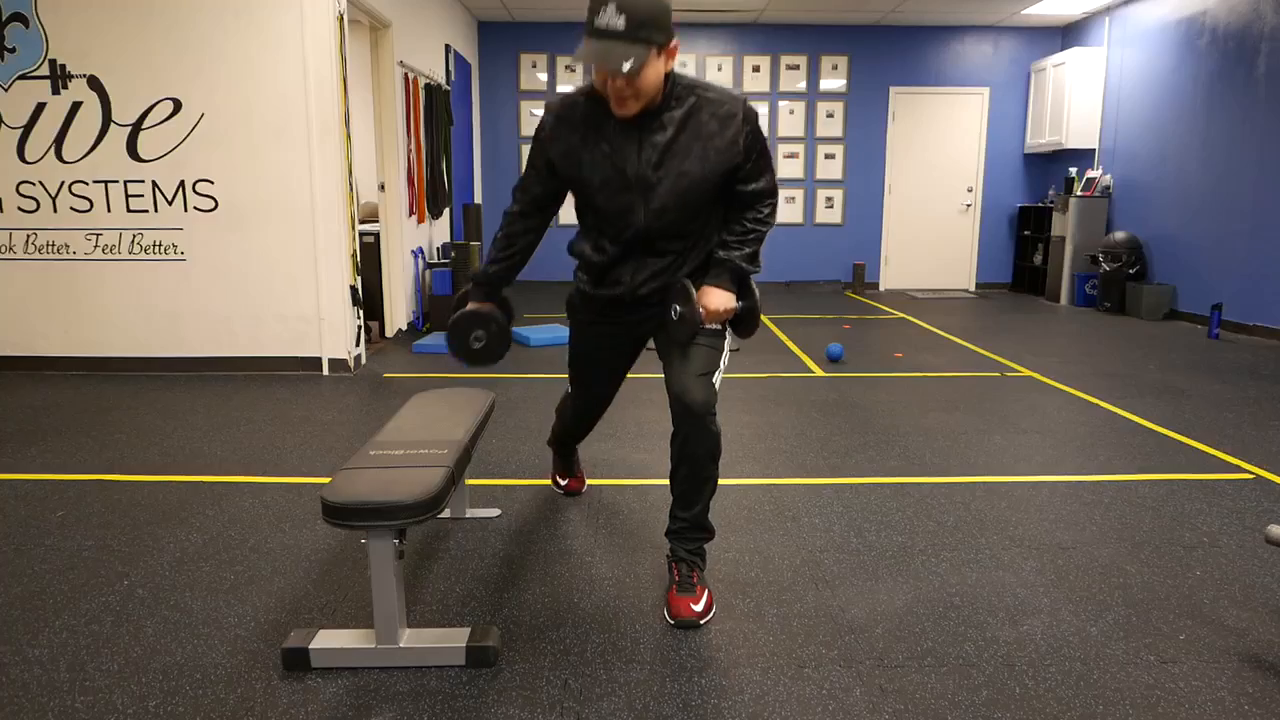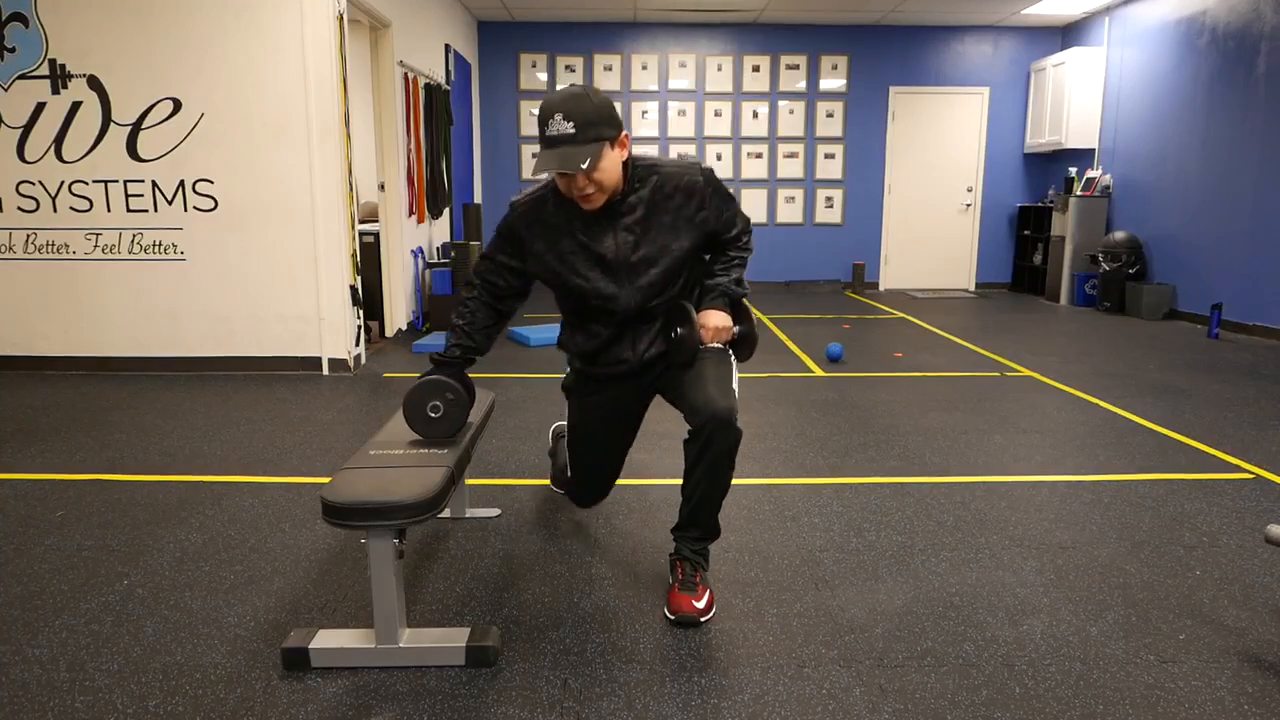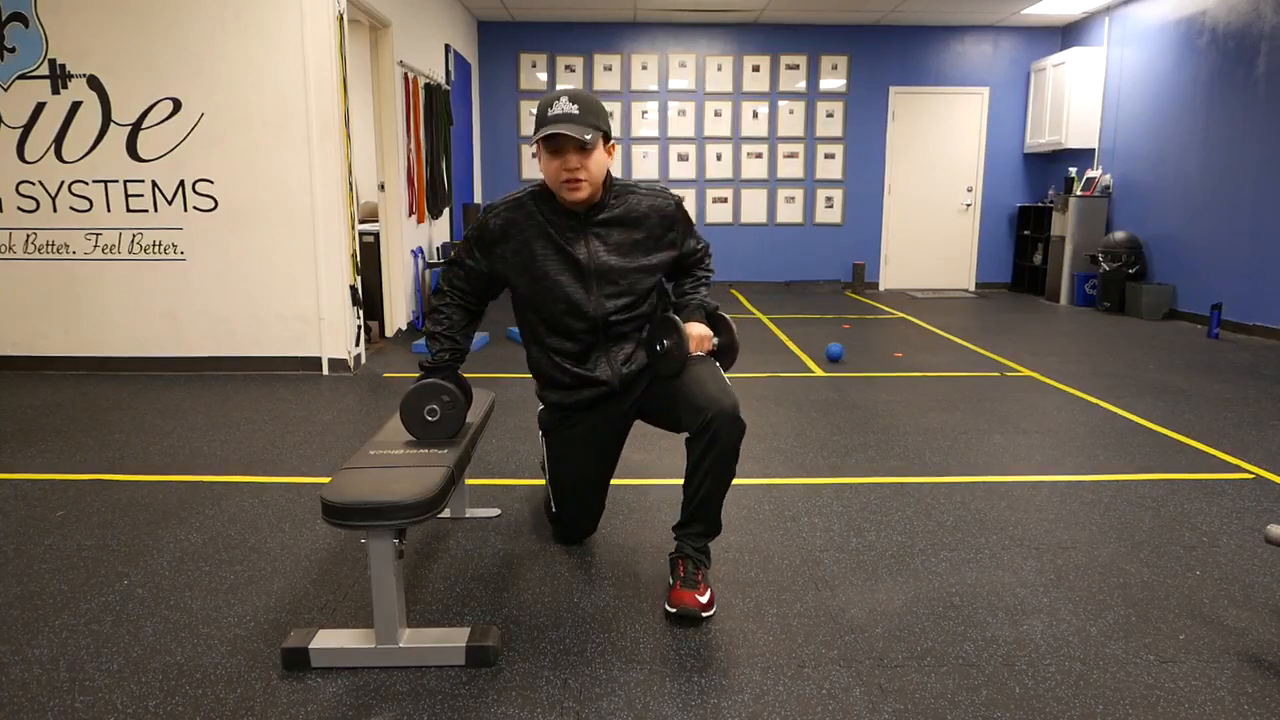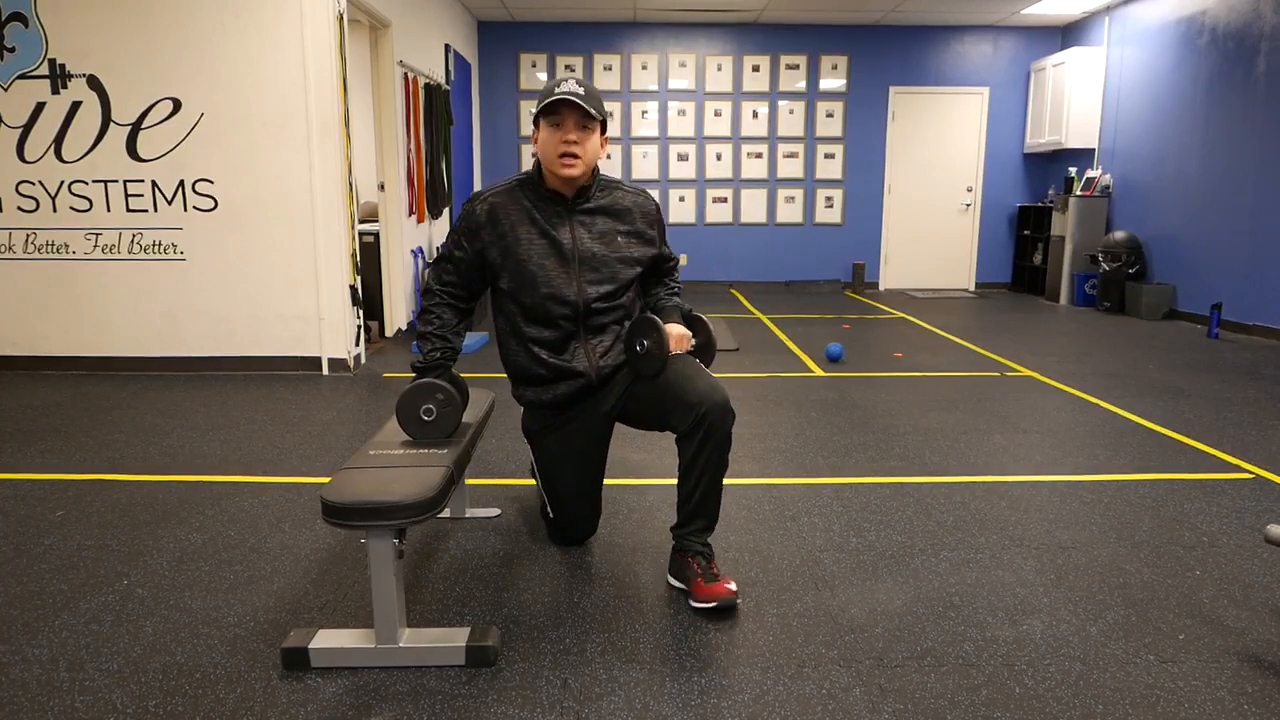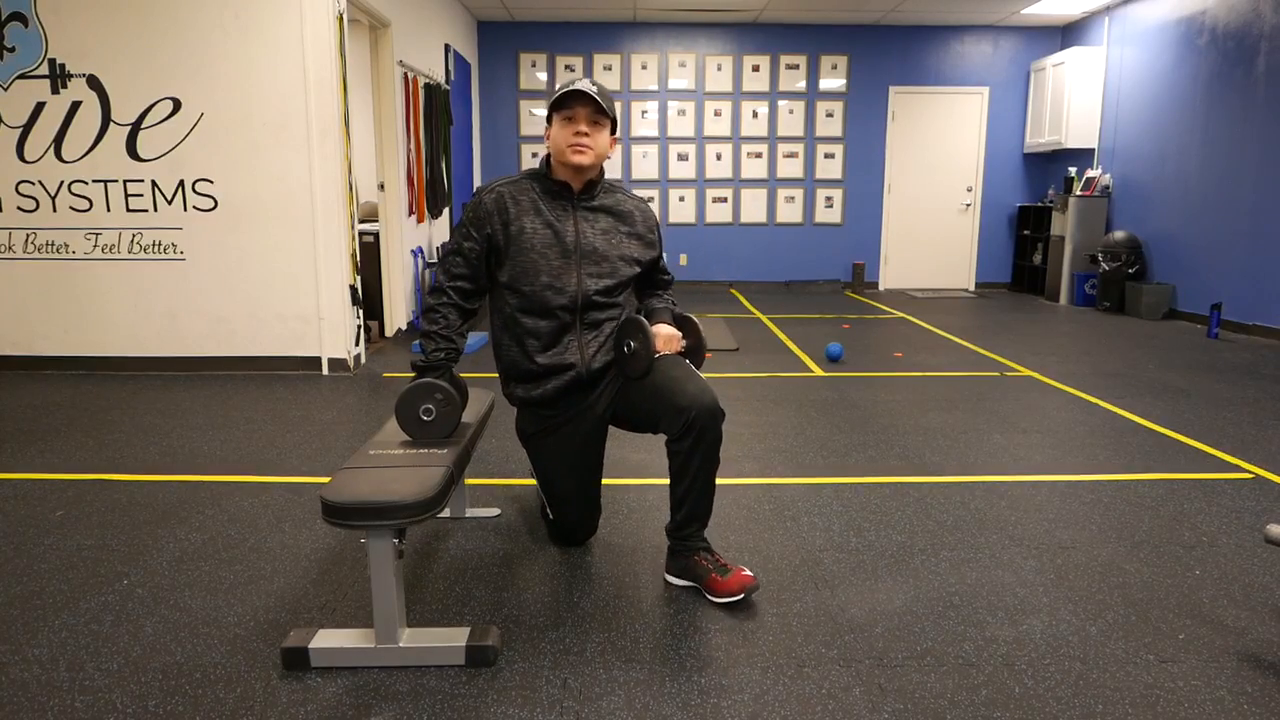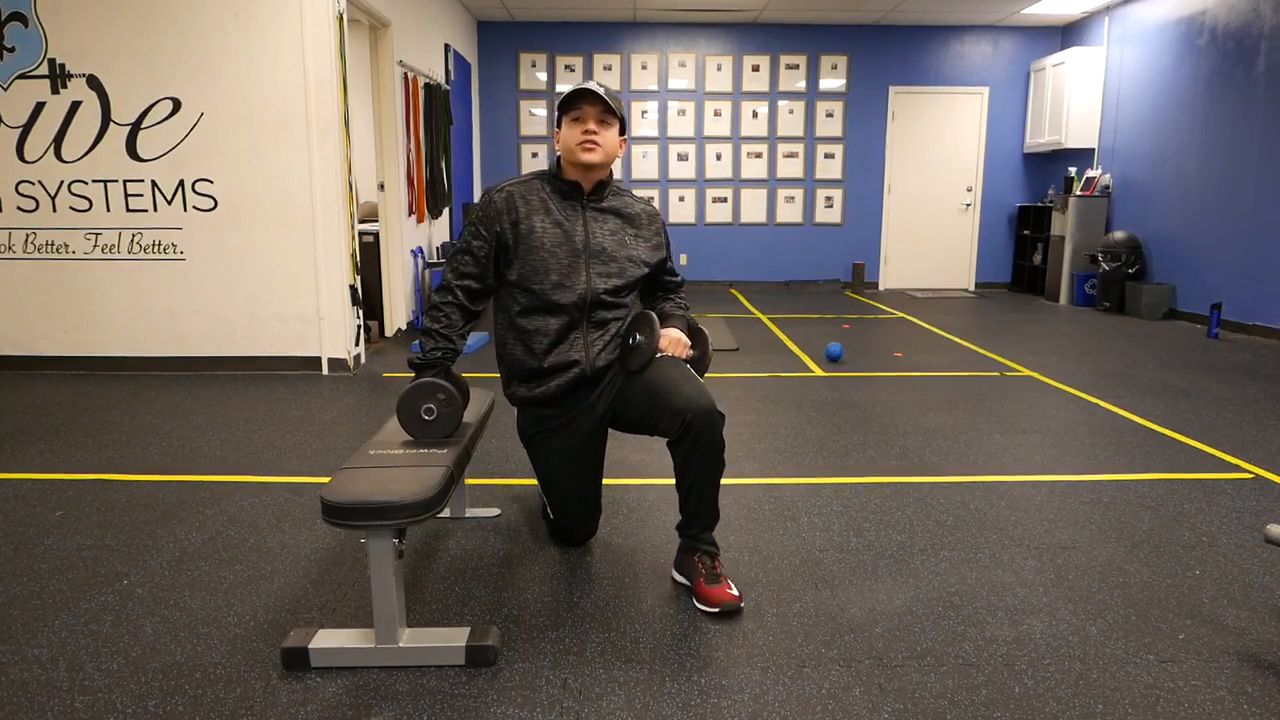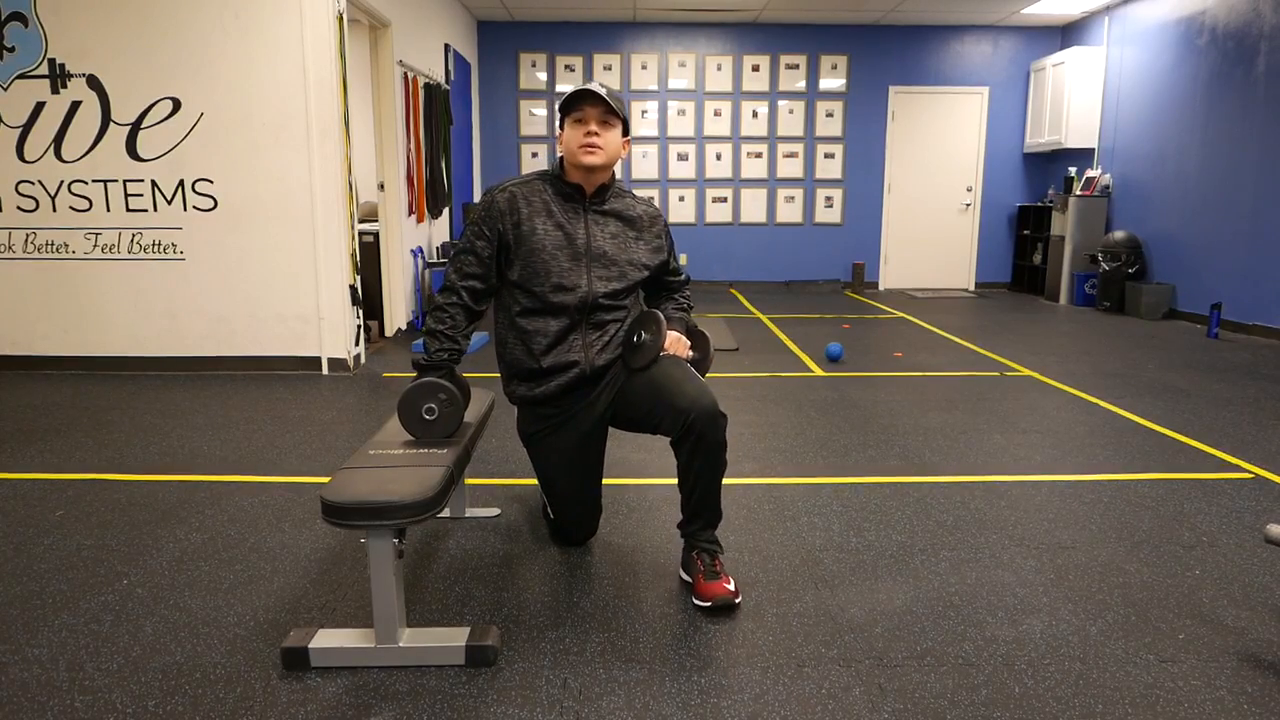
dt=0.3s
person 1, frame 1
left shoulder: (724, 117)
right shoulder: (567, 121)
left elbow: (755, 199)
right elbow: (529, 211)
left wrist: (725, 276)
right wrist: (488, 289)
left hip: (691, 286)
right hip: (604, 294)
left knee: (694, 404)
right knee: (585, 403)
left ankle: (687, 556)
right ankle: (563, 456)
person 1, frame 2
left shoulder: (686, 185)
right shoulder: (531, 218)
left elbow: (735, 235)
right elbow: (487, 296)
left wrist: (717, 301)
right wrist: (448, 370)
right hip: (601, 359)
left knee: (717, 417)
right knee: (585, 487)
left ankle: (690, 558)
right ankle: (565, 443)
person 1, frame 3
left shoulder: (656, 209)
right shoulder: (505, 224)
left elbow: (695, 261)
right elbow: (456, 295)
left wrist: (694, 315)
right wrist: (440, 373)
left hip: (654, 358)
right hip: (574, 389)
left knee: (721, 414)
right knee: (573, 526)
left ankle: (690, 555)
right ankle: (554, 446)
person 1, frame 4
left shoulder: (636, 208)
right shoulder: (491, 212)
left elbow: (662, 273)
right elbow: (447, 294)
left wrist: (670, 319)
right wrist: (433, 373)
left hip: (631, 360)
right hip: (552, 389)
left knee: (710, 406)
right knee: (571, 528)
left ankle: (690, 551)
right ankle: (551, 466)
person 1, frame 5
left shoulder: (635, 215)
right shoulder: (498, 204)
left elbow: (655, 283)
right elbow: (453, 291)
left wrist: (661, 321)
right wrist: (434, 372)
left hip: (623, 362)
right hip: (546, 391)
left knee: (700, 408)
right knee: (572, 529)
left ankle: (687, 549)
right ankle: (556, 472)
person 1, frame 6
left shoulder: (642, 217)
right shoulder: (506, 205)
left elbow: (666, 287)
right elbow: (459, 290)
left wrist: (674, 325)
right wrist: (432, 371)
left hip: (625, 364)
right hip: (546, 390)
left knee: (698, 412)
right knee: (572, 530)
left ankle: (697, 551)
right ankle: (562, 476)
person 1, frame 7
left shoulder: (645, 219)
right shoulder: (509, 204)
left elbow: (670, 287)
right elbow: (462, 291)
left wrist: (675, 328)
right wrist: (436, 372)
left hip: (625, 365)
right hip: (546, 390)
left knee: (702, 412)
right knee: (573, 529)
left ankle: (700, 549)
right ankle: (562, 472)
